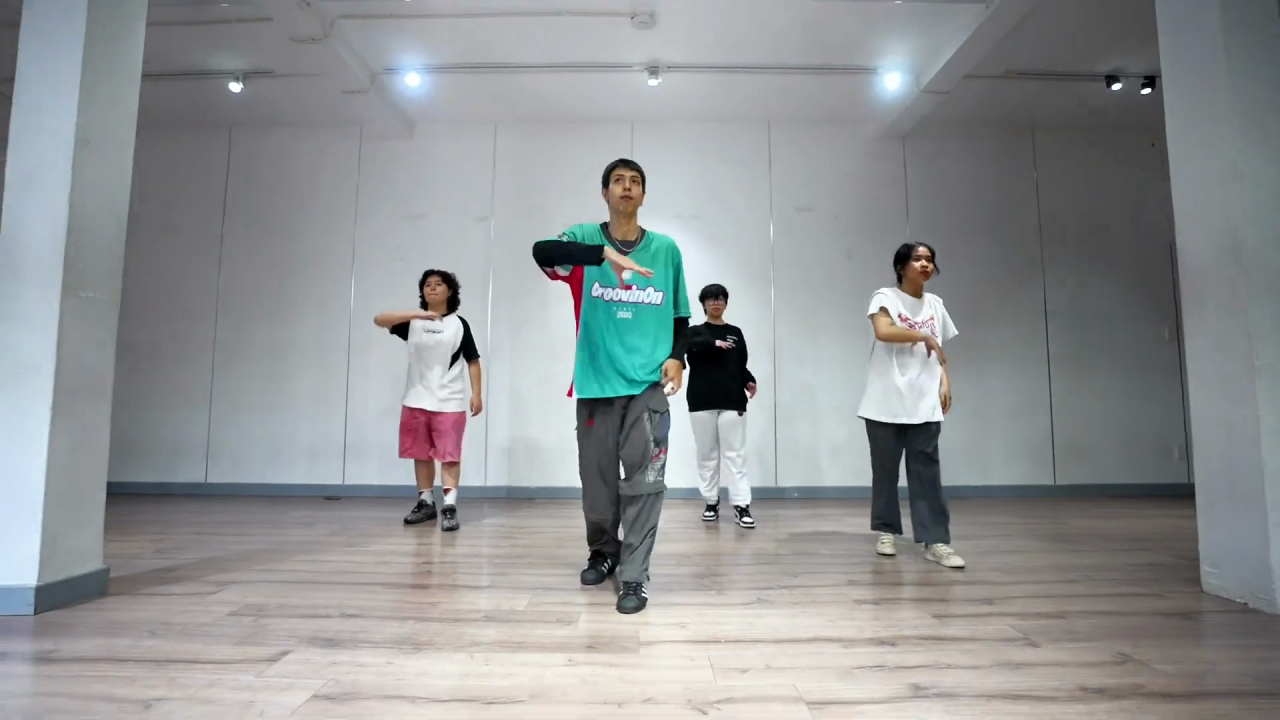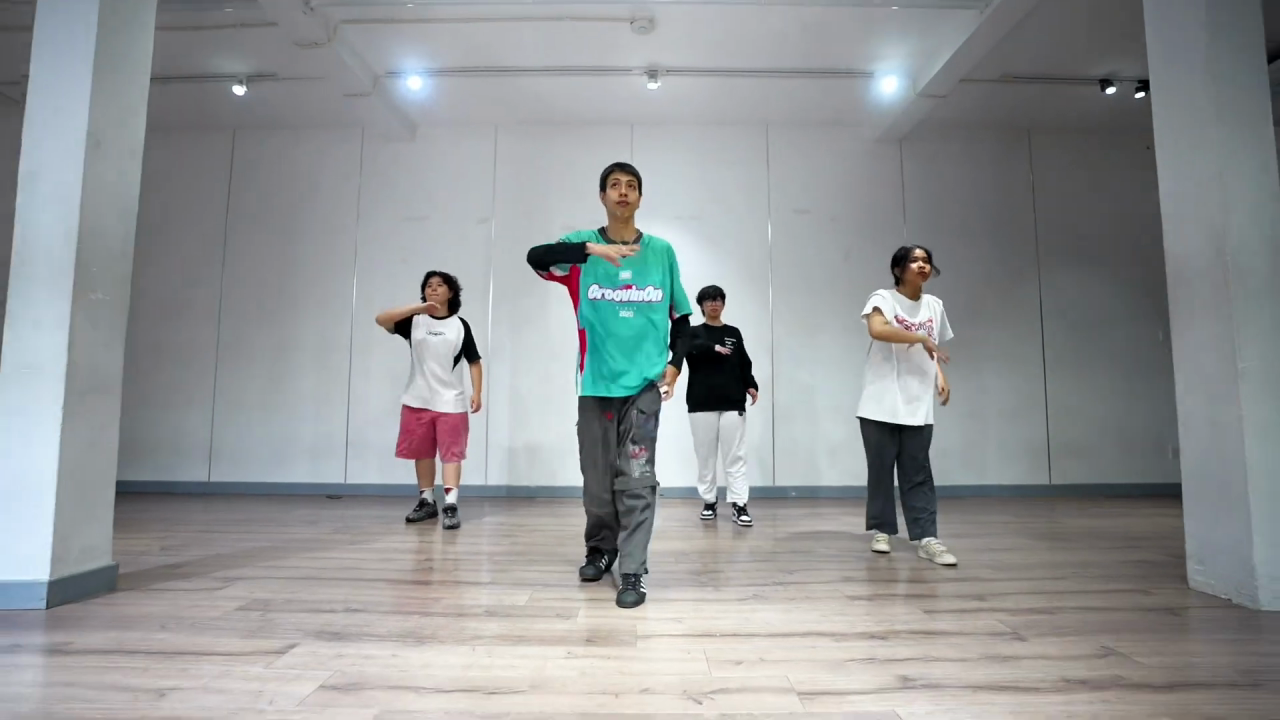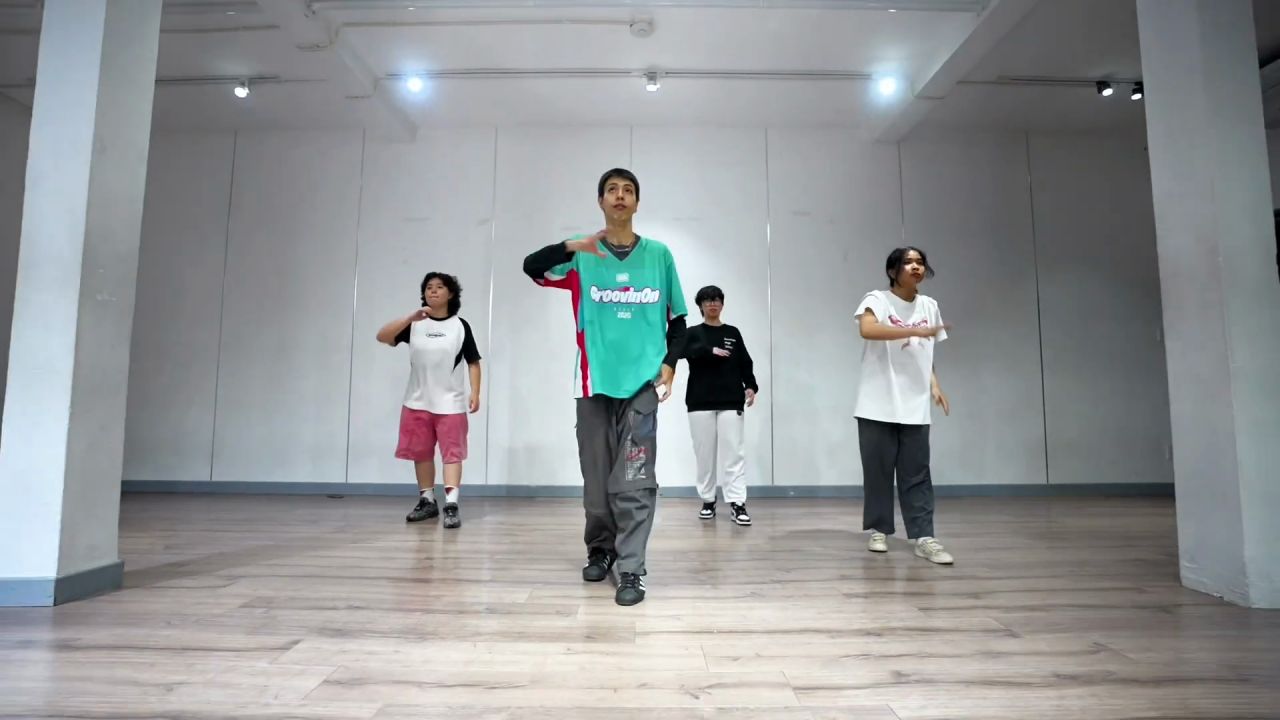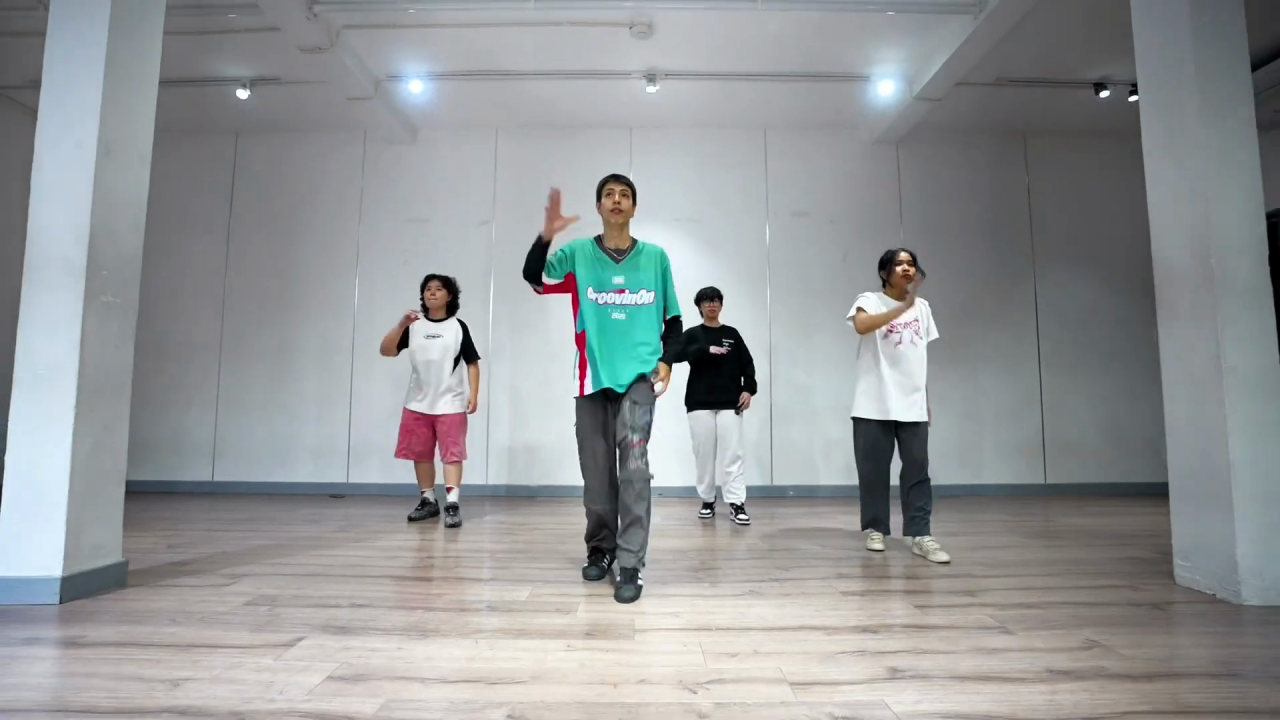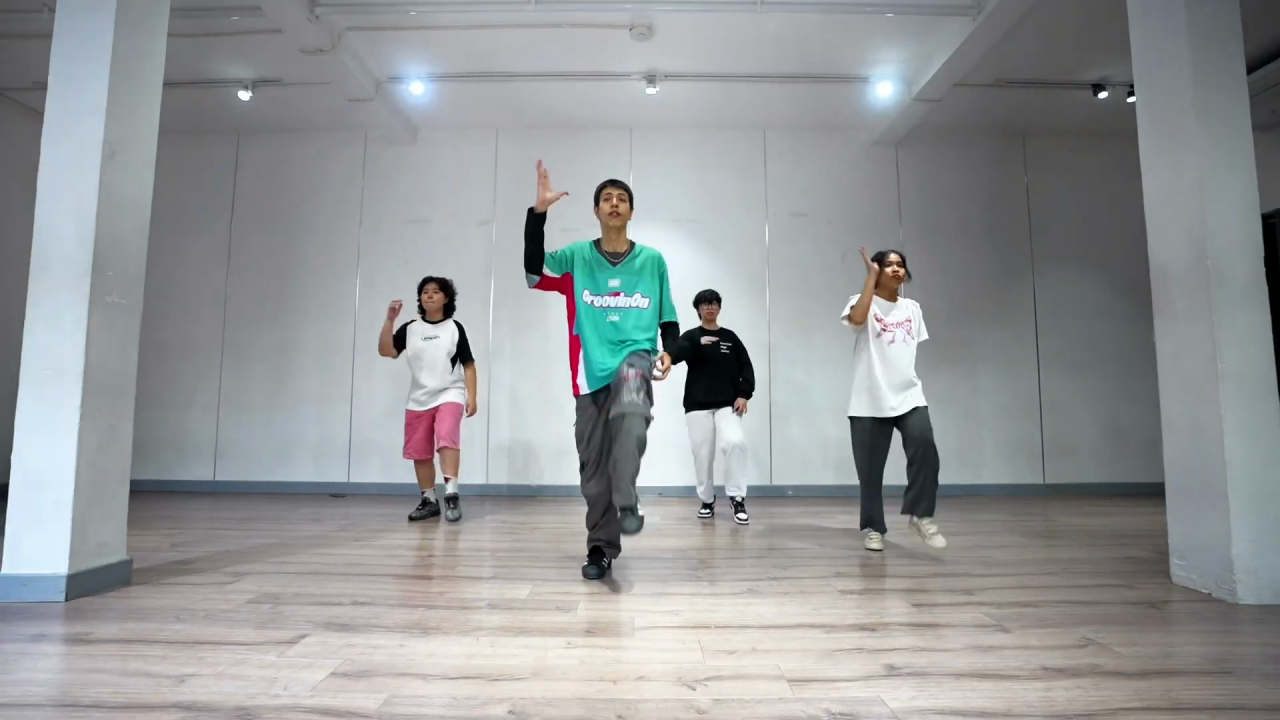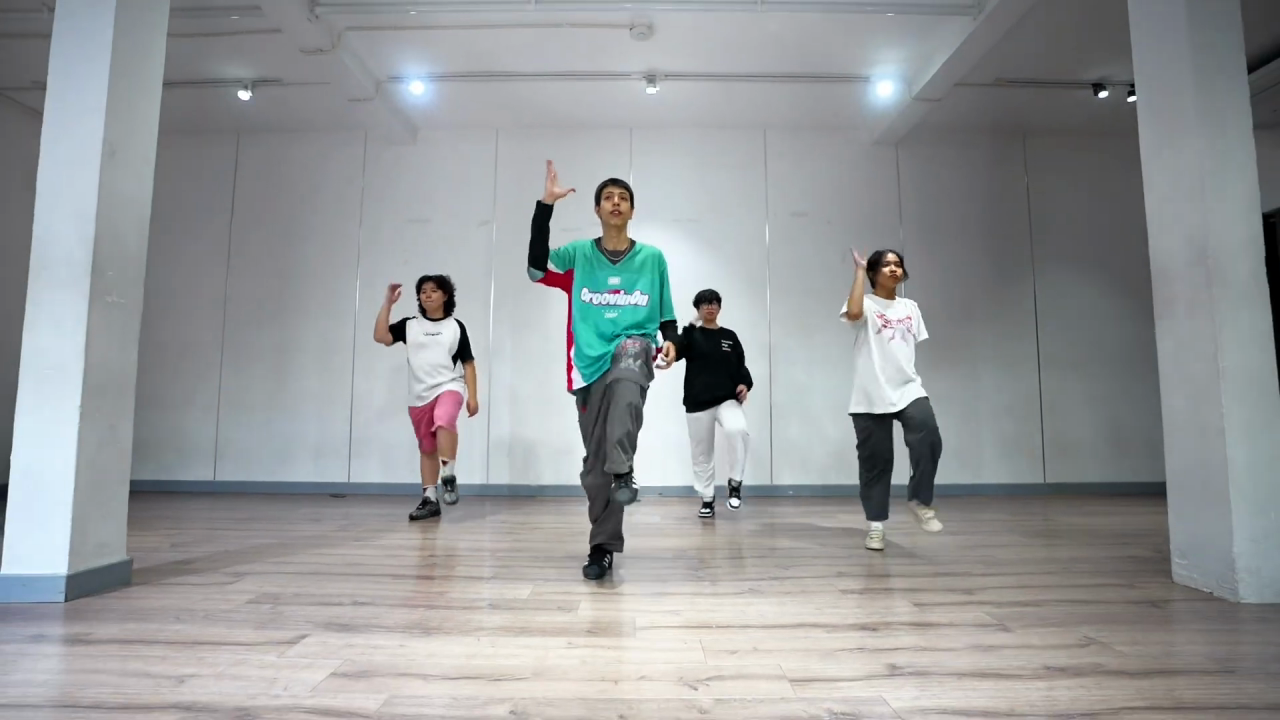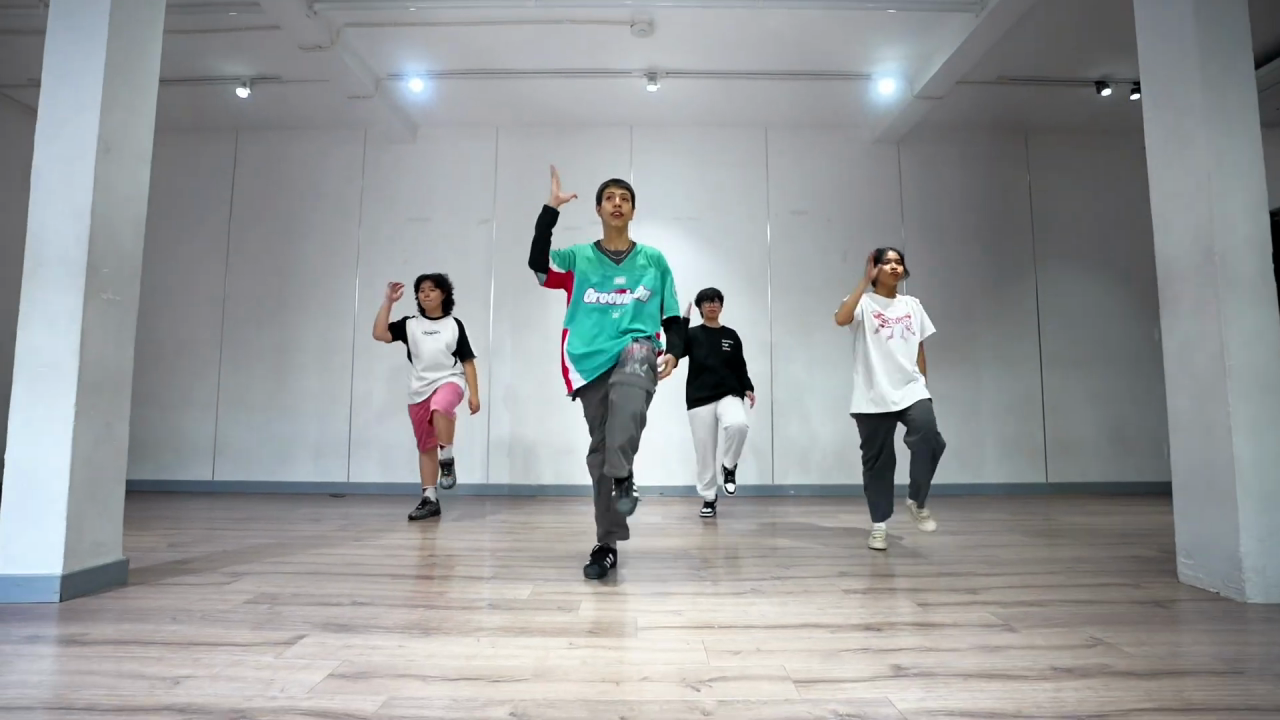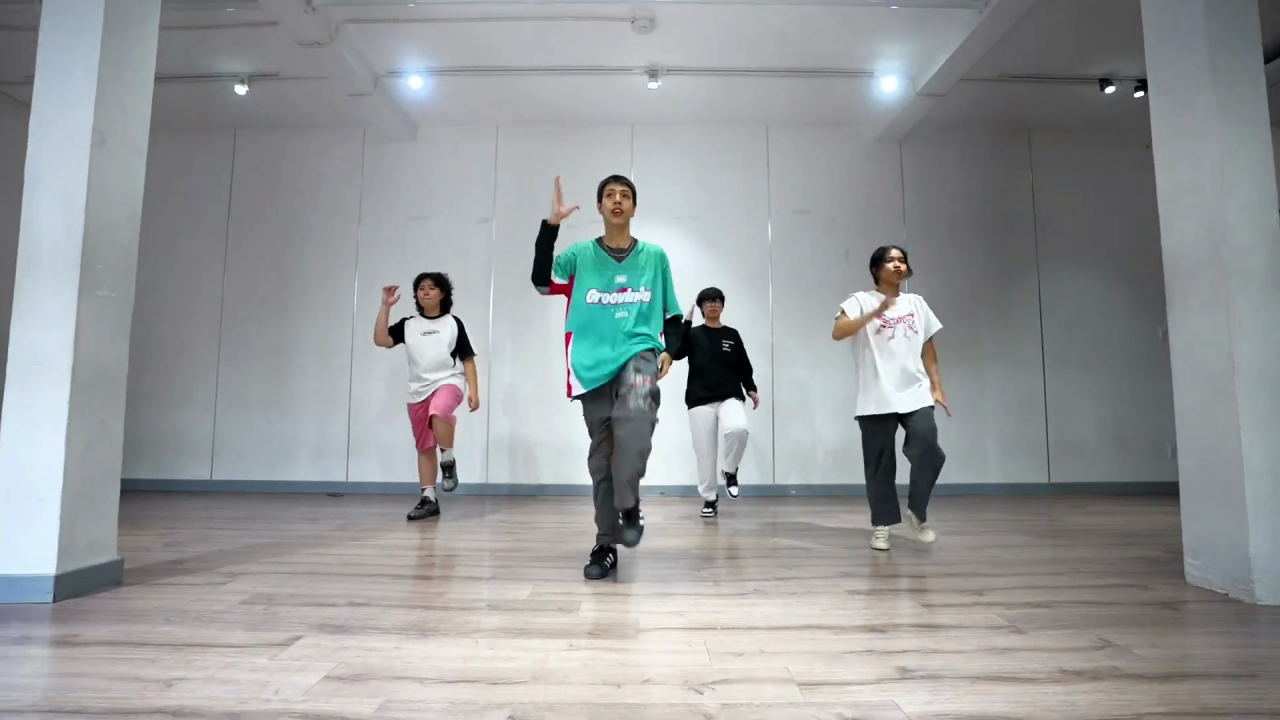
dt=0.1s
person 1, frame 1
left shoulder: (666, 248)
right shoulder: (586, 238)
left elbow: (680, 315)
right elbow: (541, 253)
left wrist: (676, 356)
right wrist: (606, 255)
left hip: (647, 378)
right hip: (596, 378)
left knee: (644, 474)
right knee: (597, 475)
left ankle: (635, 576)
right ankle: (603, 551)
person 1, frame 2
left shoulder: (662, 251)
right shoulder: (585, 243)
left elbow: (681, 316)
right elbow: (536, 259)
left wrist: (676, 361)
right wrist: (590, 250)
left hip: (645, 376)
right hip: (597, 377)
left knee: (637, 475)
right knee: (597, 474)
left ankle: (633, 570)
right ankle: (601, 548)
person 1, frame 3
left shoulder: (659, 254)
right shoulder: (580, 252)
left elbow: (677, 317)
right elbow: (531, 268)
left wrist: (670, 360)
right wrist: (570, 247)
left hip: (642, 378)
right hip: (595, 379)
left knee: (634, 478)
right knee: (597, 475)
left ankle: (632, 570)
right ankle: (602, 549)
person 1, frame 4
left shoulder: (655, 257)
right shoulder: (579, 252)
left elbow: (672, 317)
right elbow: (533, 277)
left wrist: (667, 359)
right wrist: (546, 234)
left hip: (639, 371)
right hip: (594, 373)
left knee: (633, 466)
right knee: (596, 468)
left ankle: (631, 565)
right ankle: (601, 548)
person 1, frame 5
left shoulder: (652, 260)
right shoulder: (577, 256)
left elbow: (668, 320)
right elbow: (532, 272)
left wrist: (667, 351)
right wrist: (537, 211)
left hip: (634, 358)
right hip: (591, 372)
left knee: (629, 417)
right knee: (594, 463)
left ankle: (628, 504)
right ankle: (601, 546)
person 1, frame 6
left shoulder: (653, 259)
right shoulder: (577, 254)
left elbow: (667, 317)
right elbow: (536, 266)
left wrist: (670, 343)
right wrist: (546, 204)
left hip: (632, 348)
right hip: (590, 363)
left knee: (626, 369)
right knee: (594, 459)
left ankle: (621, 472)
right ankle: (604, 544)
person 1, frame 7
left shoulder: (654, 259)
right shoulder: (579, 257)
left elbow: (672, 314)
right elbow: (538, 267)
left wrist: (673, 349)
right wrist: (551, 208)
left hip: (637, 347)
right hip: (591, 363)
left knee: (628, 385)
right knee: (602, 451)
left ankle: (623, 478)
right ankle: (607, 543)
person 1, frame 8
left shoulder: (655, 257)
right shoulder: (579, 254)
left elbow: (671, 315)
right elbow: (542, 281)
left wrist: (668, 352)
right wrist: (551, 221)
left hip: (640, 353)
right hip: (594, 365)
left knee: (636, 413)
right knee: (603, 457)
left ankle: (628, 506)
right ankle: (607, 543)
person 2, frame 1
left shoulder: (935, 304)
right shoulder: (885, 297)
right elbow: (883, 332)
left wrist: (944, 381)
right wrist: (923, 338)
left hip: (925, 405)
right hip: (886, 404)
left knee: (926, 472)
right knee: (885, 471)
left ankle: (935, 541)
right ankle: (886, 531)
person 2, frame 2
left shoulder: (934, 305)
right shoulder: (883, 299)
right elbow: (877, 330)
left wrist: (940, 375)
right wrist: (921, 339)
left hip: (918, 405)
right hip: (880, 405)
left knee: (917, 472)
right knee: (880, 469)
left ankle: (927, 539)
right ankle: (881, 531)
person 2, frame 3
left shoulder: (929, 306)
right shoulder: (877, 300)
right elbow: (867, 330)
left wrist: (934, 384)
right wrist: (913, 332)
left hip: (915, 406)
right hip: (878, 405)
left knee: (916, 472)
right knee: (878, 470)
left ankle: (924, 538)
right ankle: (878, 530)
person 2, frame 4
left shoulder: (922, 307)
right shoulder: (870, 301)
right elbow: (862, 325)
left wrist: (924, 393)
right wrist: (902, 307)
left hip: (912, 402)
right hip: (873, 404)
left knee: (917, 470)
right knee: (873, 470)
left ankle: (920, 537)
right ankle: (875, 530)
person 2, frame 5
left shoulder: (912, 308)
right shoulder: (865, 301)
right elbow: (857, 318)
right wrist: (870, 276)
left hip: (908, 397)
right hip: (869, 401)
left knee: (924, 451)
right knee: (870, 468)
left ankle: (921, 516)
right ankle: (872, 529)
person 2, frame 6
left shoulder: (910, 307)
right shoulder: (865, 302)
right elbow: (851, 312)
right wrist: (860, 272)
left hip: (909, 390)
right hip: (871, 397)
left knee: (928, 434)
right knee: (875, 461)
left ankle: (920, 501)
right ankle: (876, 524)
person 2, frame 7
left shoulder: (913, 305)
right shoulder: (863, 301)
right elbow: (841, 318)
left wrist: (924, 386)
right wrist: (864, 282)
left hip: (911, 389)
right hip: (873, 396)
left knee: (928, 438)
right knee: (878, 460)
left ankle: (917, 501)
right ankle: (878, 524)
person 2, frame 8
left shoulder: (917, 303)
right shoulder: (862, 300)
left elbow: (928, 350)
right elbow: (839, 331)
left wrist: (936, 388)
right wrist: (875, 313)
left hip: (915, 395)
right hip: (875, 399)
left knee: (928, 451)
right knee: (879, 464)
left ankle: (917, 511)
right ankle: (882, 524)
person 3, frame 1
left shoulder: (459, 324)
right shoulder: (413, 321)
left elbow: (473, 361)
right elbow: (379, 320)
left wrist: (476, 394)
right wrist: (417, 314)
left hip: (450, 401)
right hip: (416, 400)
left knee: (449, 454)
right knee: (421, 454)
left ankle: (449, 507)
right ankle: (425, 503)
person 3, frame 2
left shoulder: (460, 325)
right shoulder: (414, 321)
left elbow: (474, 362)
right elbow: (381, 319)
left wrist: (476, 393)
right wrist: (418, 308)
left hip: (451, 401)
right hip: (417, 400)
left knee: (451, 453)
right knee: (421, 452)
left ankle: (450, 506)
right ankle: (426, 501)
person 3, frame 3
left shoulder: (461, 326)
right shoulder: (413, 325)
left elbow: (473, 362)
right elbow: (382, 337)
left wrist: (475, 393)
right wrist: (412, 317)
left hip: (451, 403)
right hip: (417, 402)
left knee: (452, 453)
right knee: (420, 454)
left ankle: (451, 505)
right ankle: (427, 501)
person 3, frame 4
left shoulder: (458, 327)
right shoulder: (413, 327)
left elbow: (472, 363)
right elbow: (386, 351)
left wrist: (473, 394)
right wrist: (402, 325)
left hip: (450, 402)
right hip: (417, 402)
left knee: (452, 454)
right knee: (419, 453)
left ankle: (452, 505)
right ankle: (428, 501)
person 3, frame 5
left shoulder: (455, 328)
right shoulder: (409, 329)
left elbow: (468, 365)
right elbow: (386, 351)
left wrist: (472, 396)
right wrist: (390, 320)
left hip: (449, 396)
right hip: (419, 402)
left knee: (447, 441)
right knee: (420, 454)
left ankle: (451, 496)
right ankle: (429, 501)
person 3, frame 6
left shoulder: (456, 326)
right shoulder: (409, 325)
left elbow: (468, 363)
right elbow: (380, 336)
left wrist: (473, 395)
right wrist: (388, 303)
left hip: (450, 387)
right hip: (420, 395)
left knee: (444, 423)
right knee: (427, 448)
left ankle: (448, 475)
right ankle: (430, 499)
person 3, frame 7
left shoulder: (455, 325)
right shoulder: (409, 324)
left elbow: (468, 361)
right elbow: (379, 334)
left wrist: (474, 393)
right wrist: (388, 302)
left hip: (448, 382)
right hip: (419, 392)
left knee: (440, 409)
right knee: (426, 446)
left ankle: (447, 460)
right ankle: (429, 499)
person 3, frame 8
left shoulder: (454, 324)
right shoulder: (407, 325)
left elbow: (468, 359)
right elbow: (380, 341)
left wrist: (473, 390)
right wrist: (385, 307)
left hip: (448, 383)
right hip: (418, 393)
left knee: (439, 415)
right knee: (425, 446)
left ankle: (448, 463)
right ankle: (428, 499)
person 4, frame 1
left shoulder: (735, 332)
right shoulder: (696, 332)
left elbow: (741, 365)
left wrist: (750, 381)
right wrist: (712, 343)
left hip: (732, 403)
right hip: (702, 403)
left knee: (735, 454)
right knee: (707, 455)
left ankle: (741, 506)
right ankle: (711, 502)
person 4, frame 2
left shoulder: (734, 333)
right shoulder: (694, 332)
left elbow: (744, 365)
left wrist: (751, 386)
right wrist: (711, 348)
left hip: (732, 403)
right hip: (701, 404)
left knee: (734, 454)
right knee: (705, 455)
left ankle: (739, 504)
right ankle: (709, 501)
person 4, frame 3
left shoulder: (733, 333)
right shoulder: (693, 333)
left elbow: (745, 364)
left wrist: (751, 386)
right wrist: (709, 351)
left hip: (731, 403)
right hip: (701, 404)
left knee: (734, 454)
right knee: (704, 455)
left ankle: (737, 503)
right ankle: (708, 501)
person 4, frame 4
left shoulder: (732, 334)
right shoulder: (693, 334)
left elbow: (747, 364)
right elbow: (676, 356)
left wrist: (749, 389)
right wrist: (705, 350)
left hip: (730, 405)
right hip: (700, 404)
left knee: (732, 454)
right knee: (704, 454)
left ankle: (736, 503)
right ankle: (707, 500)
person 4, frame 5
left shoulder: (730, 337)
right shoulder: (691, 337)
left elbow: (746, 366)
right elbow: (674, 356)
left wrist: (745, 394)
right wrist: (698, 343)
left hip: (727, 404)
right hip: (698, 405)
left knee: (735, 444)
right knee: (702, 456)
left ankle: (737, 500)
right ankle: (707, 500)
person 4, frame 6
left shoulder: (730, 336)
right shoulder: (690, 334)
left elbow: (740, 366)
right elbow: (674, 354)
left wrist: (746, 383)
right wrist: (690, 329)
left hip: (728, 399)
right hip: (698, 403)
left knee: (738, 430)
right knee: (701, 454)
left ankle: (735, 483)
right ankle: (707, 499)
person 4, frame 7
left shoulder: (731, 335)
right shoulder: (692, 334)
left elbow: (740, 366)
left wrist: (747, 390)
right wrist: (683, 322)
left hip: (729, 396)
right hip: (700, 399)
left knee: (738, 425)
right knee: (704, 452)
left ankle: (729, 468)
right ankle: (708, 498)
person 4, frame 8
left shoulder: (732, 335)
right shoulder: (693, 334)
left elbow: (744, 366)
right elbow: (674, 353)
left wrist: (751, 389)
right wrist: (685, 324)
left hip: (730, 397)
right hip: (700, 400)
left knee: (738, 429)
right knee: (705, 452)
left ankle: (730, 471)
right ankle: (709, 498)
